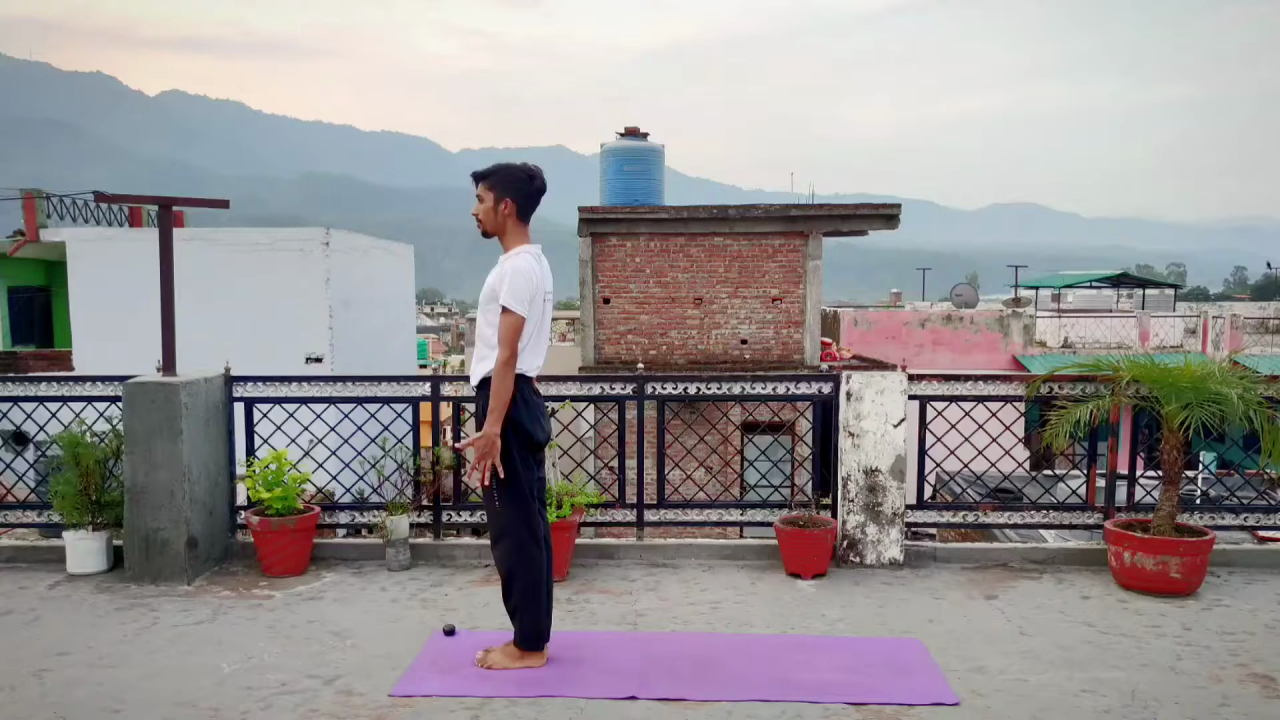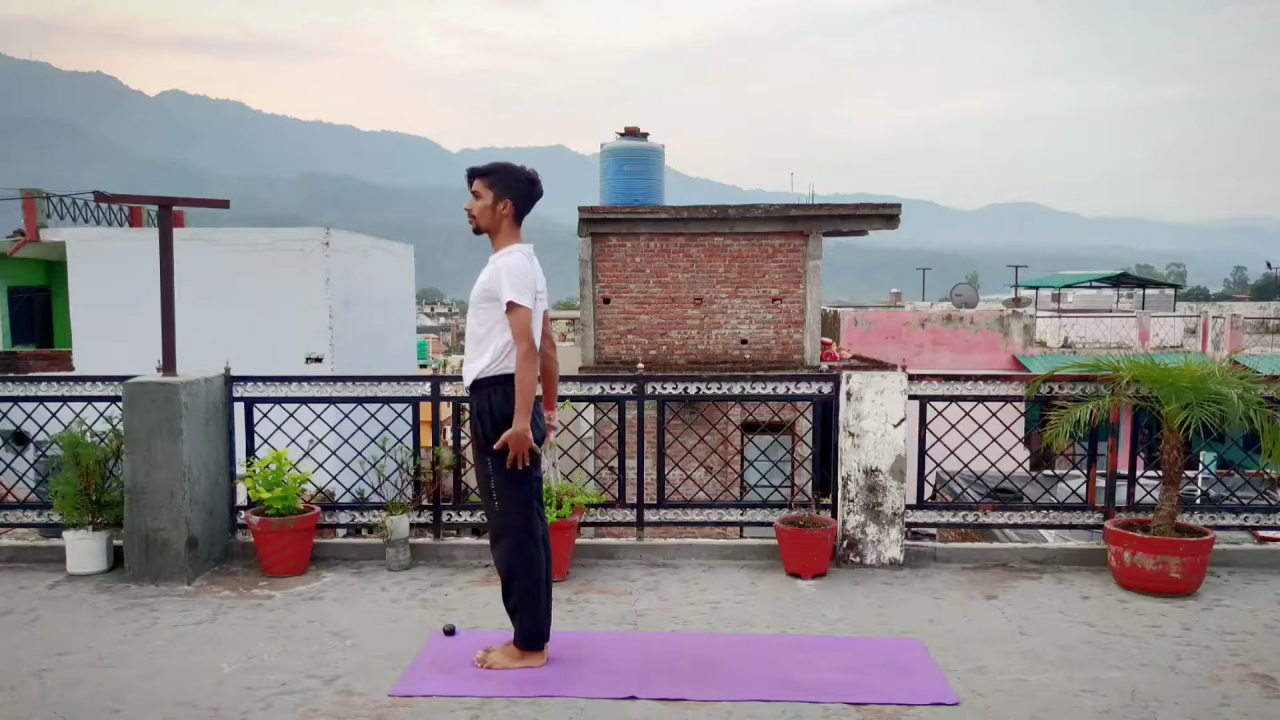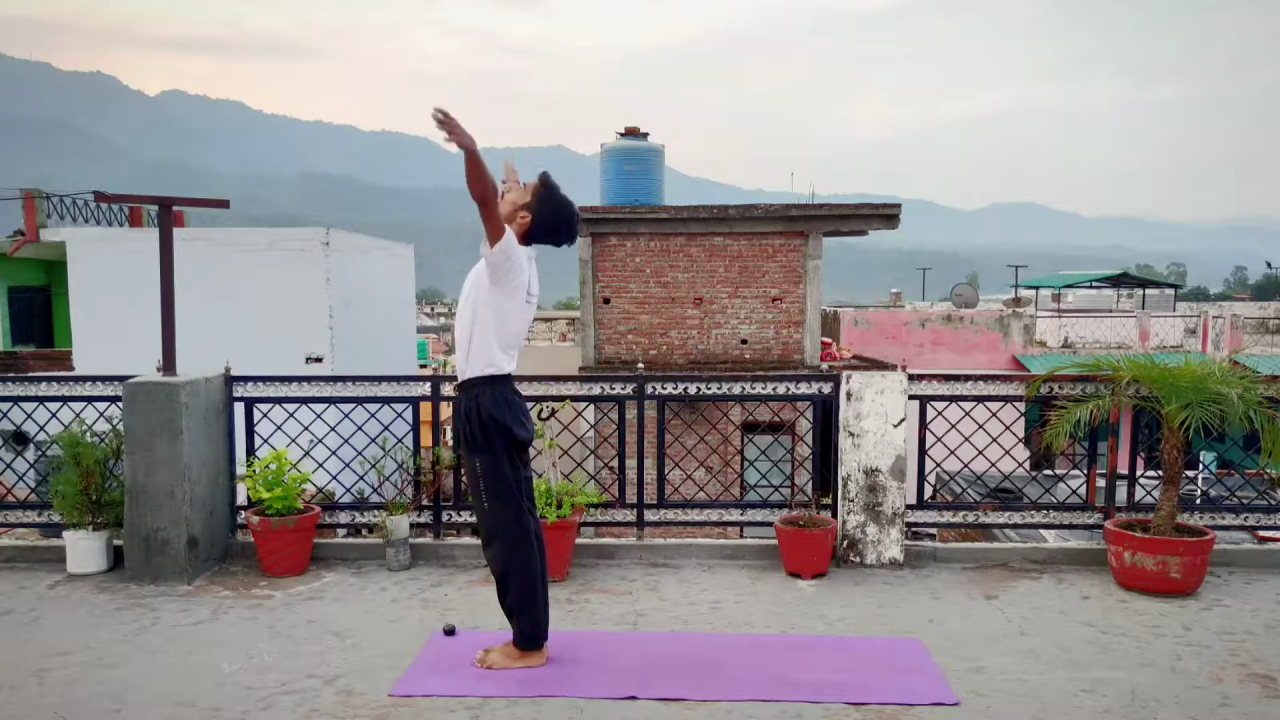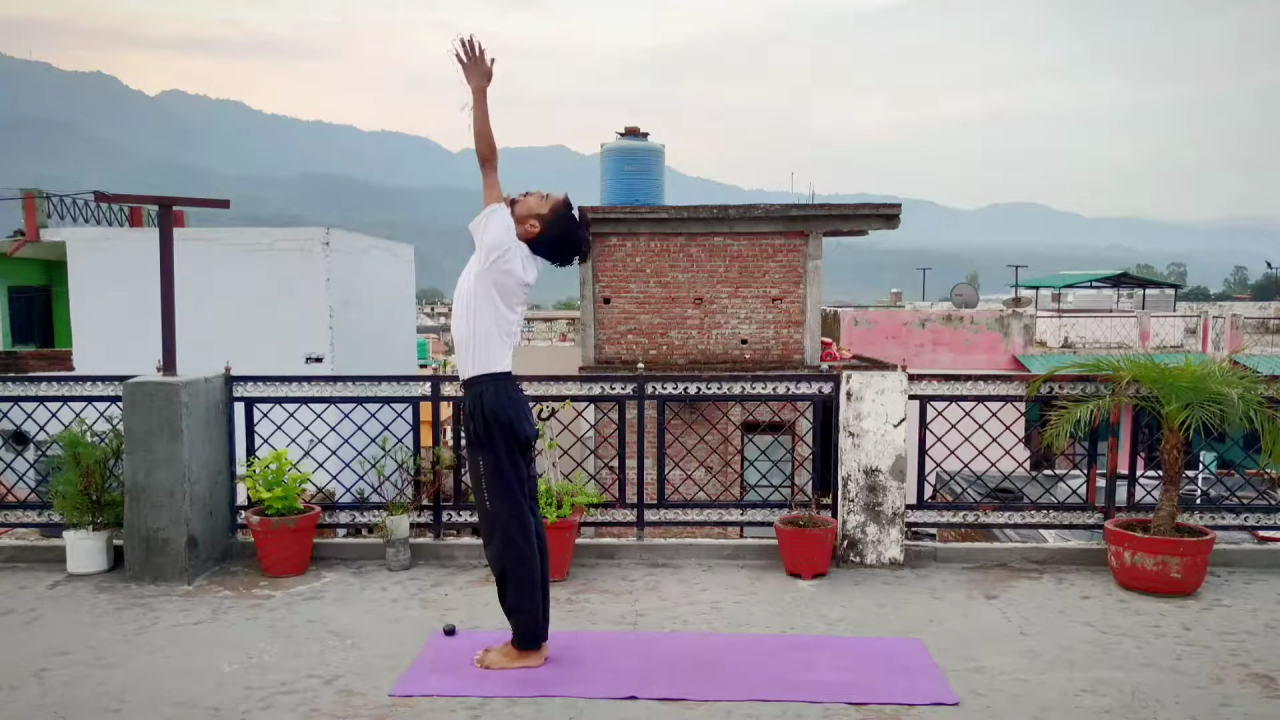
dt=0.5s
person 1, frame 1
left shoulder: (516, 267)
right shoulder: (531, 262)
left elbow: (507, 353)
left wrist: (491, 428)
left hip: (508, 404)
right hip: (521, 402)
left knee: (514, 528)
right knee: (526, 525)
left ankle: (529, 646)
right ankle: (531, 637)
person 1, frame 2
left shoulder: (508, 264)
right shoulder: (522, 263)
left elbow: (525, 347)
right elbow: (546, 345)
left wrist: (521, 420)
right wrist: (549, 408)
left hip: (499, 401)
right hip: (507, 402)
left knee: (512, 525)
right knee: (524, 524)
left ankle: (528, 645)
right ankle: (531, 635)
person 1, frame 3
left shoulder: (508, 260)
right shoulder: (513, 247)
left elbow: (488, 203)
right elbow: (498, 205)
left wrist: (470, 150)
right wrist: (515, 184)
left hip: (487, 401)
right hip: (498, 401)
left knee: (507, 527)
right knee: (517, 525)
left ankle: (527, 643)
right ankle: (529, 635)
person 1, frame 4
left shoulder: (502, 248)
right shoulder: (514, 257)
left elbow: (488, 162)
right elbow: (492, 166)
left wrist: (478, 90)
right wrist: (478, 91)
left hip: (488, 400)
right hip: (499, 397)
left knee: (507, 524)
right knee: (516, 522)
left ankle: (526, 645)
right ankle: (530, 636)
